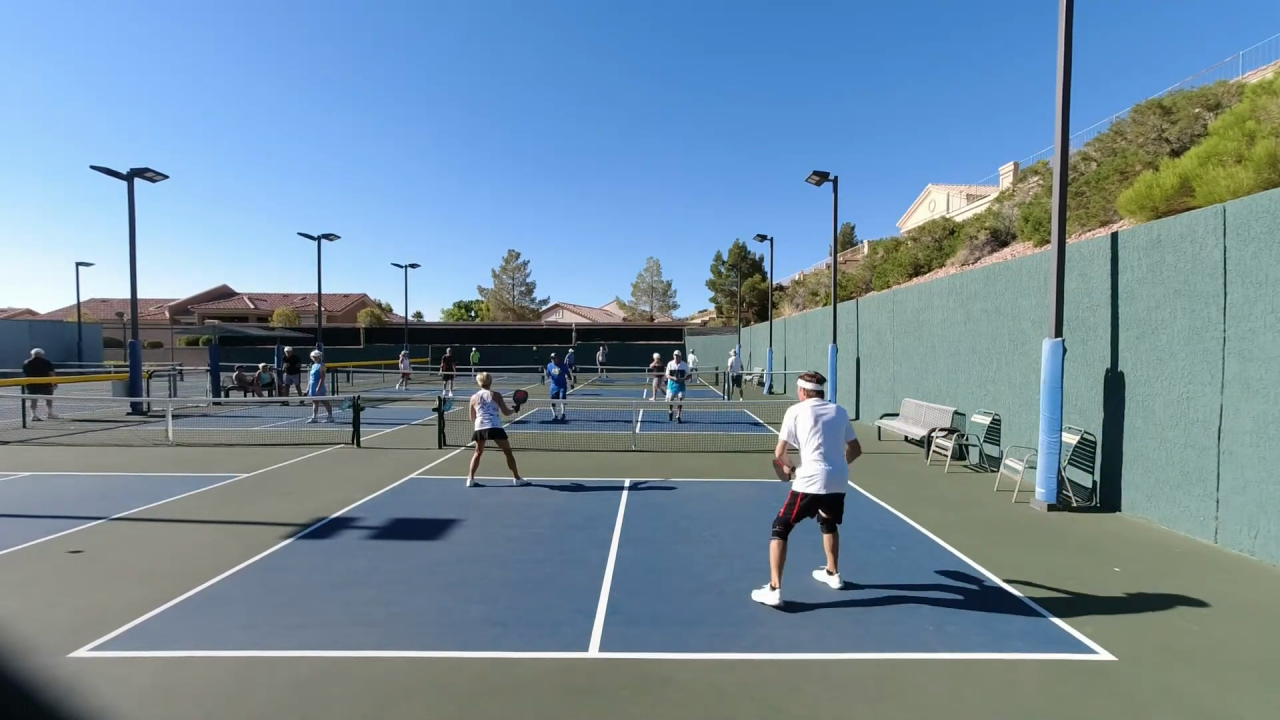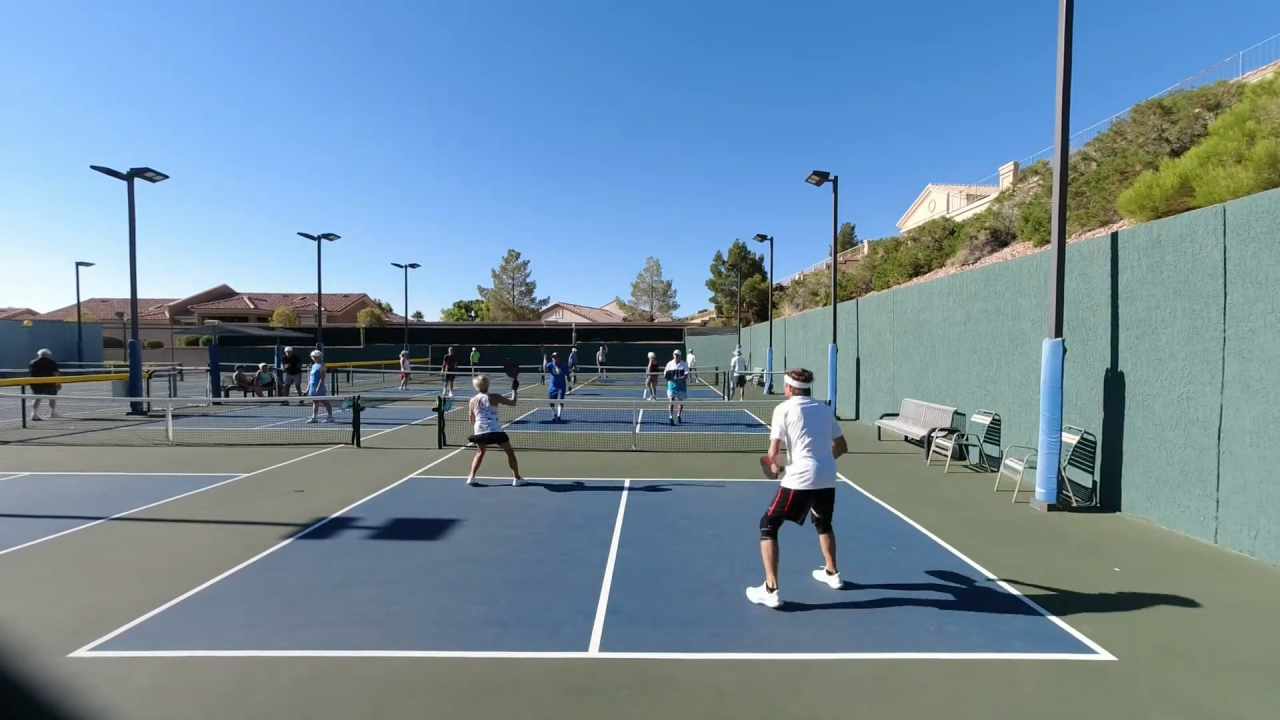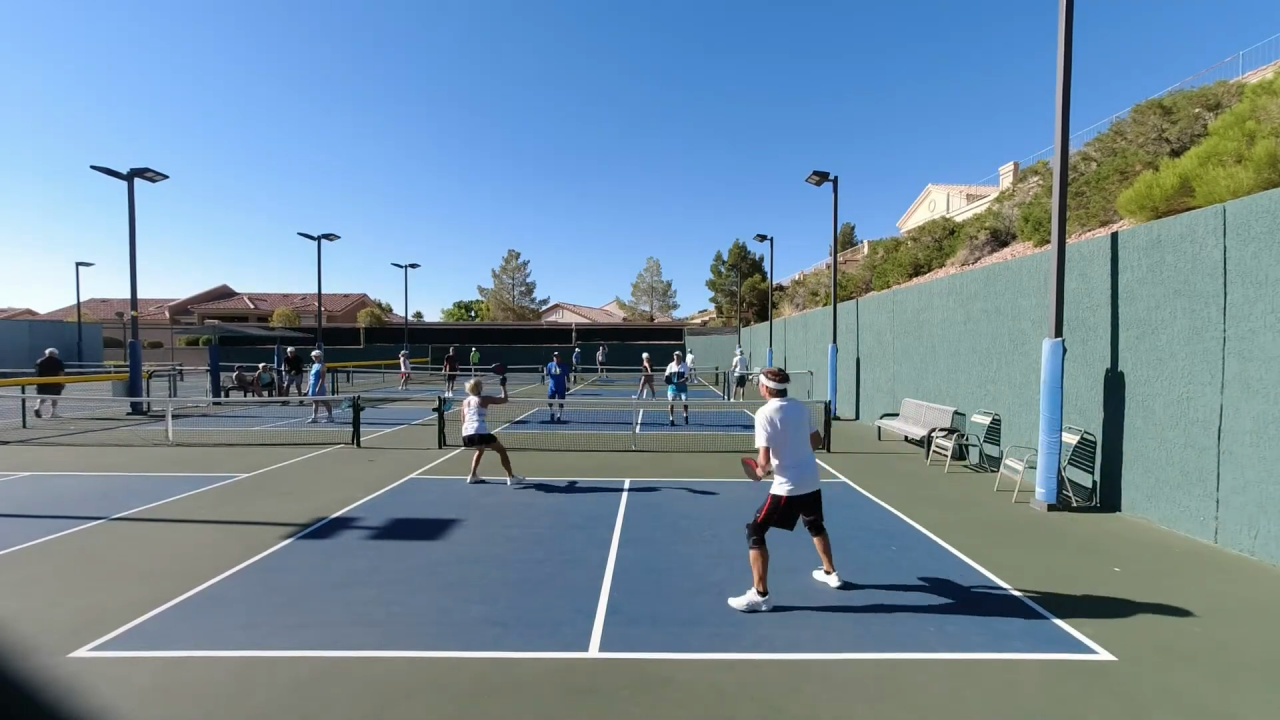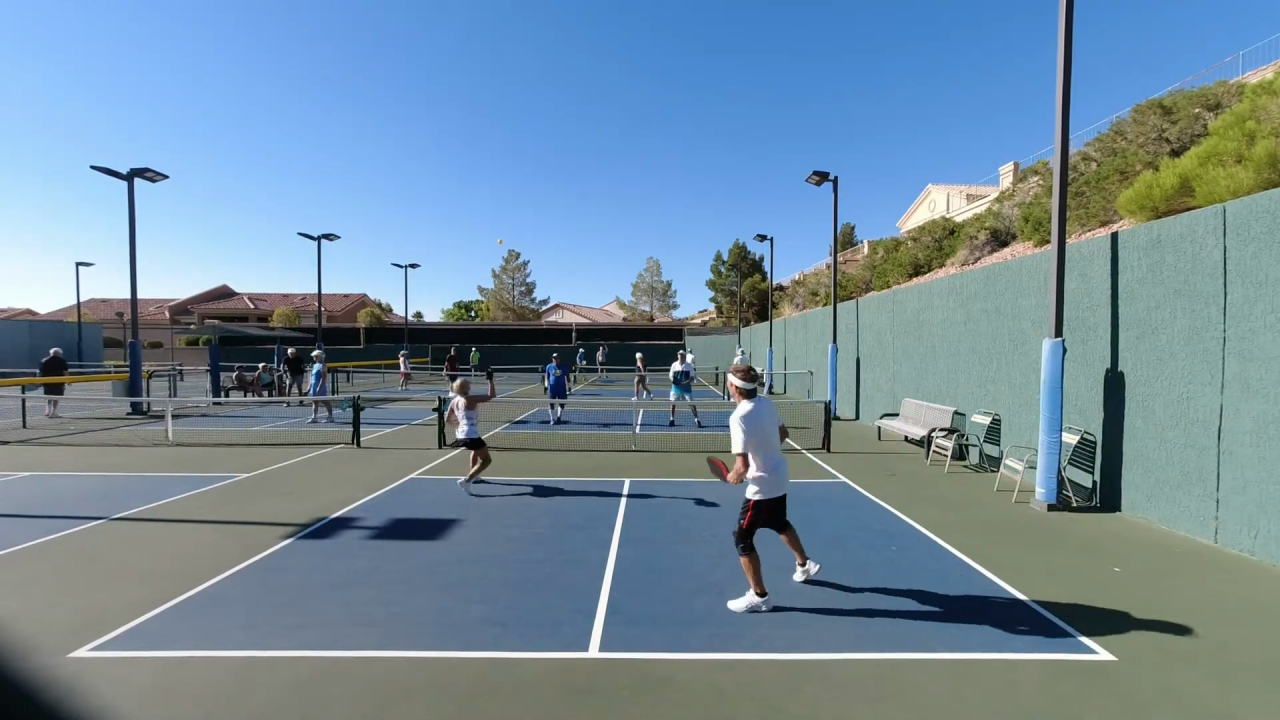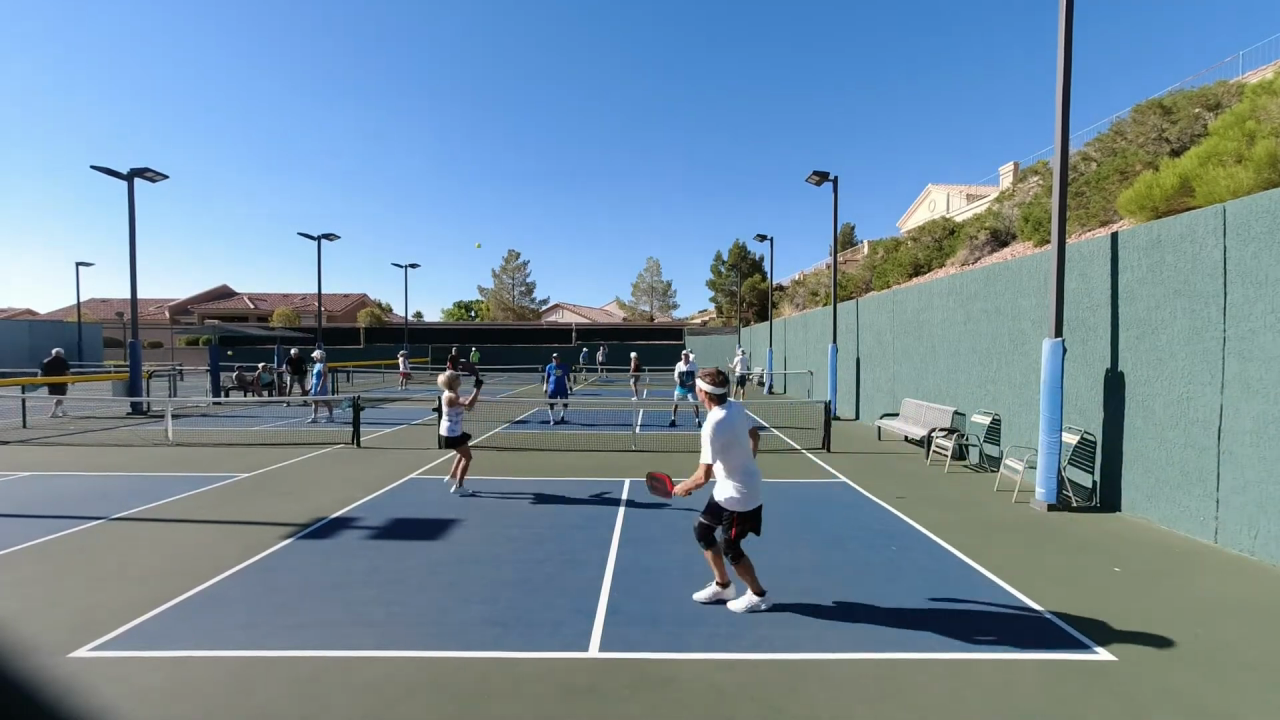
dt=0.2s
person 1, frame 1
left shoulder: (796, 411)
right shoulder: (840, 412)
left elbow: (780, 453)
right elbow: (855, 450)
left wrist: (790, 467)
left hip: (811, 480)
right hip: (838, 482)
left knee: (780, 529)
right knee: (827, 522)
left ankle: (775, 588)
right ankle: (832, 573)
person 1, frame 2
left shoulder: (784, 409)
right shoulder: (825, 409)
left elbow: (773, 452)
right elbow: (841, 447)
left wrist: (778, 466)
left hip: (799, 478)
right hip: (827, 478)
left knee: (768, 526)
right knee: (822, 523)
left ankle: (770, 589)
right ankle: (832, 573)
person 1, frame 3
left shoulder: (765, 413)
right shoulder: (800, 408)
left elbow: (763, 460)
right elbow: (817, 441)
left wrist: (763, 470)
left hip: (788, 484)
right hip: (811, 479)
left knee: (755, 532)
right knee: (815, 524)
left ankle: (761, 594)
right ankle: (830, 572)
person 1, frame 4
left shoulder: (739, 417)
right shoulder: (766, 404)
left elbow: (742, 467)
right elbow: (783, 434)
left wrist: (734, 476)
left hip: (763, 485)
right hip: (780, 478)
left knee: (742, 538)
right knee: (779, 522)
left ankle: (759, 596)
right ankle: (805, 564)
person 1, frame 5
left shoulder: (713, 426)
right shoulder: (736, 408)
left elbow: (703, 477)
right elbow: (755, 437)
left wrist: (684, 487)
left hip: (739, 495)
left knee: (729, 547)
right knee: (702, 530)
left ankle: (758, 596)
right ankle: (722, 585)
